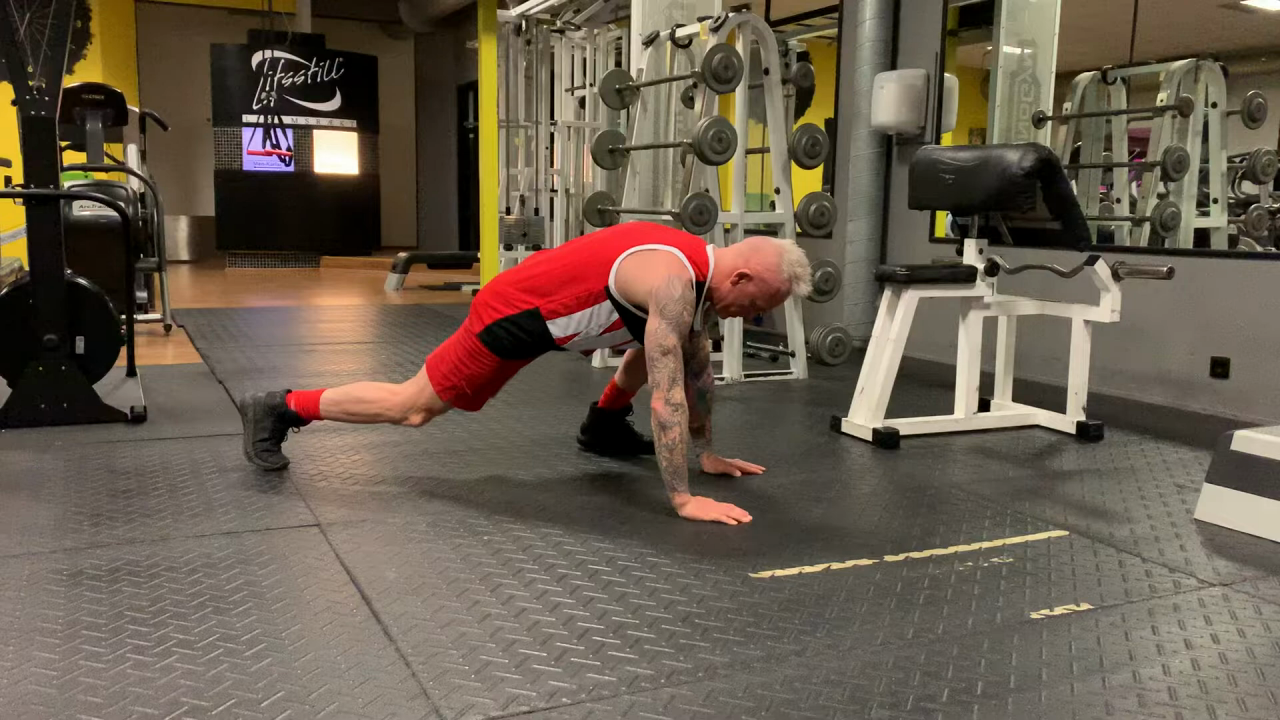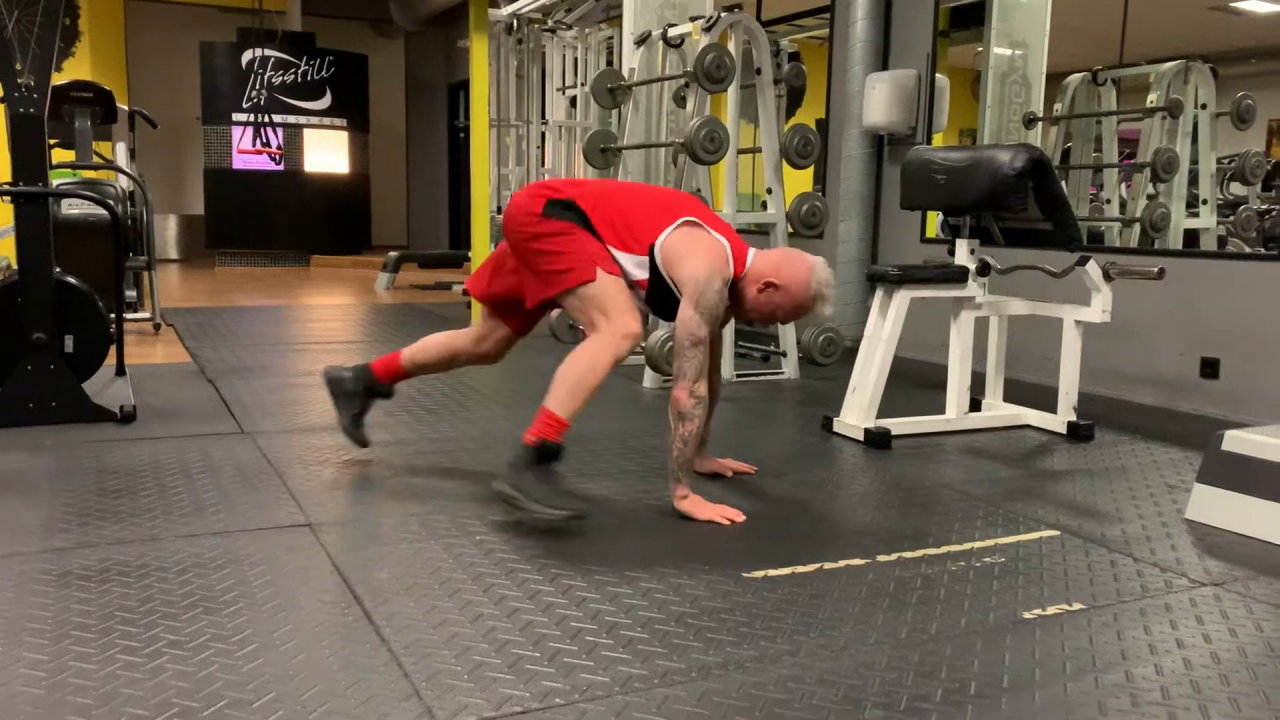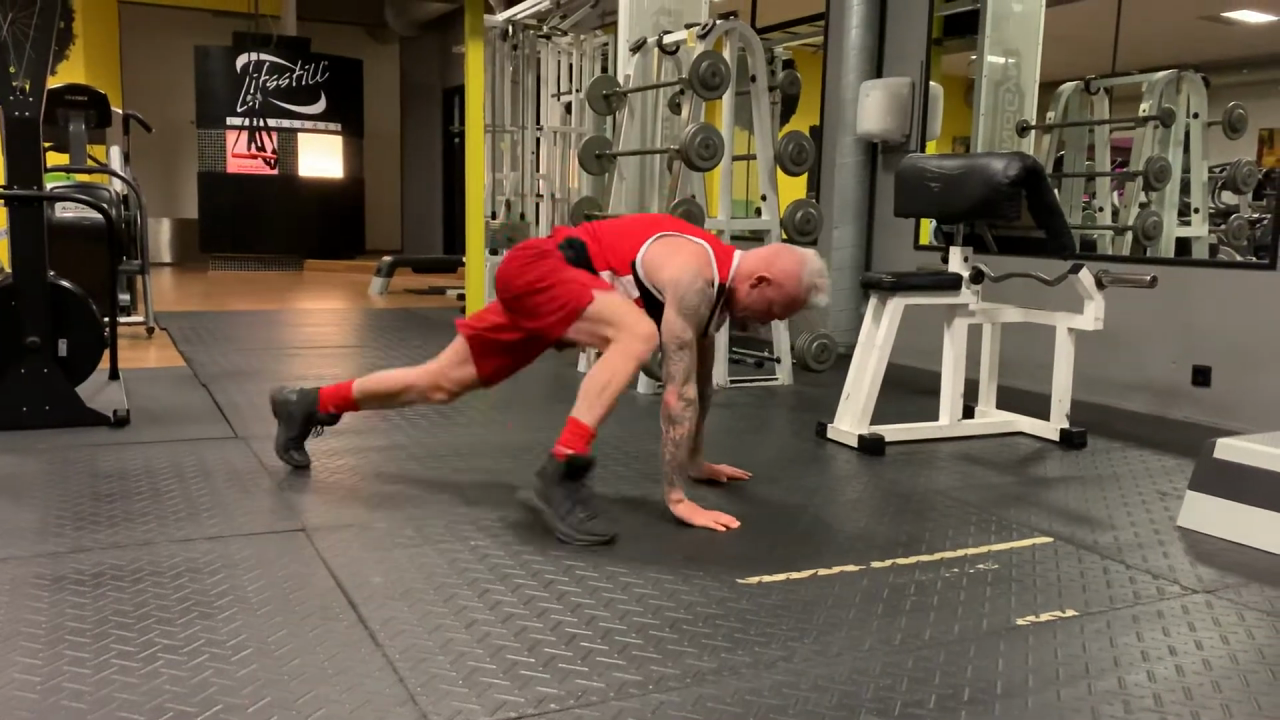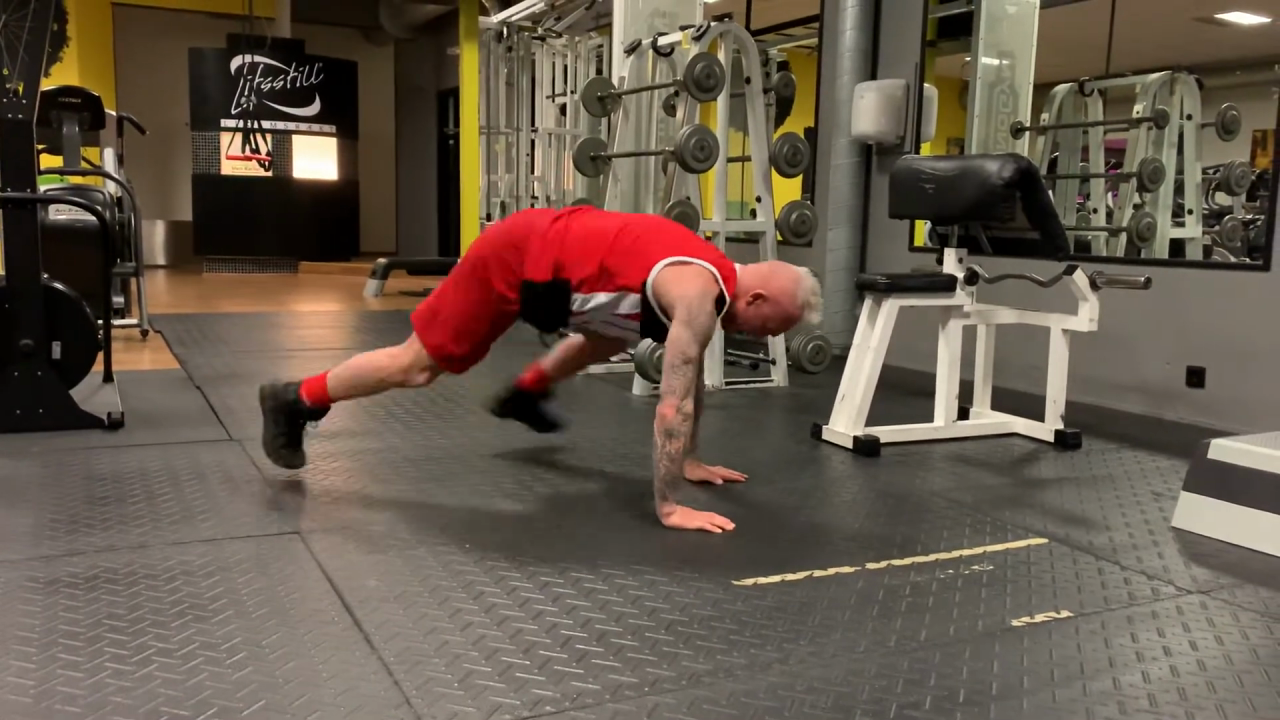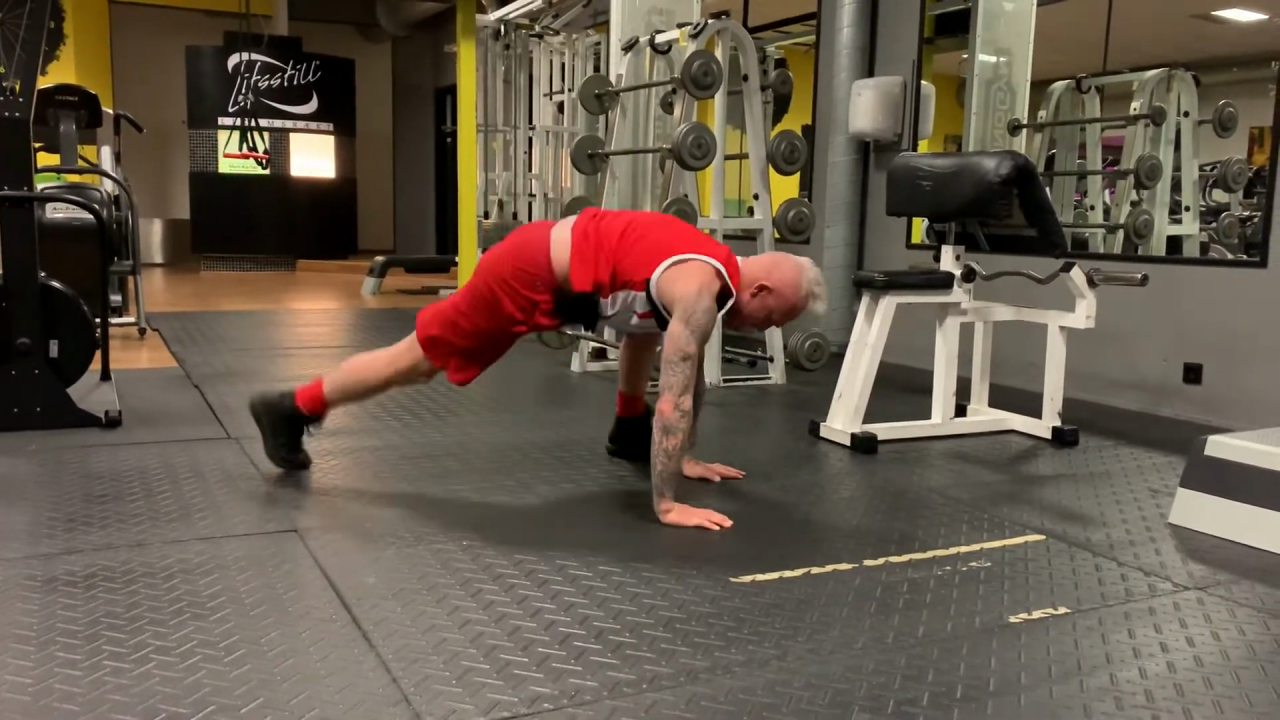
dt=1s
person 1, frame 1
left shoulder: (699, 270)
right shoulder: (673, 281)
left elbow: (697, 369)
right elbow: (667, 394)
left wrist: (707, 452)
right wrist: (684, 498)
left hip: (547, 306)
right hip: (515, 312)
left knee: (663, 338)
right knee: (412, 407)
left ankle: (603, 424)
right ankle: (277, 409)
person 1, frame 2
left shoulder: (731, 268)
right shoulder: (711, 272)
left elbow: (706, 367)
right elbow: (688, 386)
left wrist: (698, 455)
right wrist: (684, 492)
left hip: (554, 220)
right hip: (548, 213)
left knee: (486, 343)
right knee: (621, 330)
left ankle: (362, 381)
right ankle: (531, 463)
person 1, frame 3
left shoulder: (716, 278)
right shoulder: (691, 273)
left elbow: (701, 373)
right elbow: (680, 390)
left wrist: (697, 459)
right wrist: (678, 495)
left hip: (555, 284)
right hip: (535, 271)
left knee: (440, 383)
right knee: (640, 336)
left ankle: (308, 406)
right ankle: (561, 476)
person 1, frame 4
left shoulder: (708, 279)
right shoulder: (700, 292)
left elbow: (691, 375)
right elbow: (676, 401)
left wrist: (686, 462)
right wrist: (668, 506)
left hip: (539, 239)
right hip: (510, 264)
left knee: (613, 338)
right knee: (422, 366)
left ankle: (522, 392)
right ankle: (292, 401)
person 1, frame 5
left shoulder: (714, 269)
right shoulder: (703, 288)
left elbow: (691, 373)
right elbow: (675, 396)
left wrist: (687, 456)
right wrist: (667, 504)
left hip: (553, 249)
right hip: (527, 277)
left knee: (661, 324)
right knee: (416, 361)
left ankle: (629, 431)
right ankle: (288, 408)
